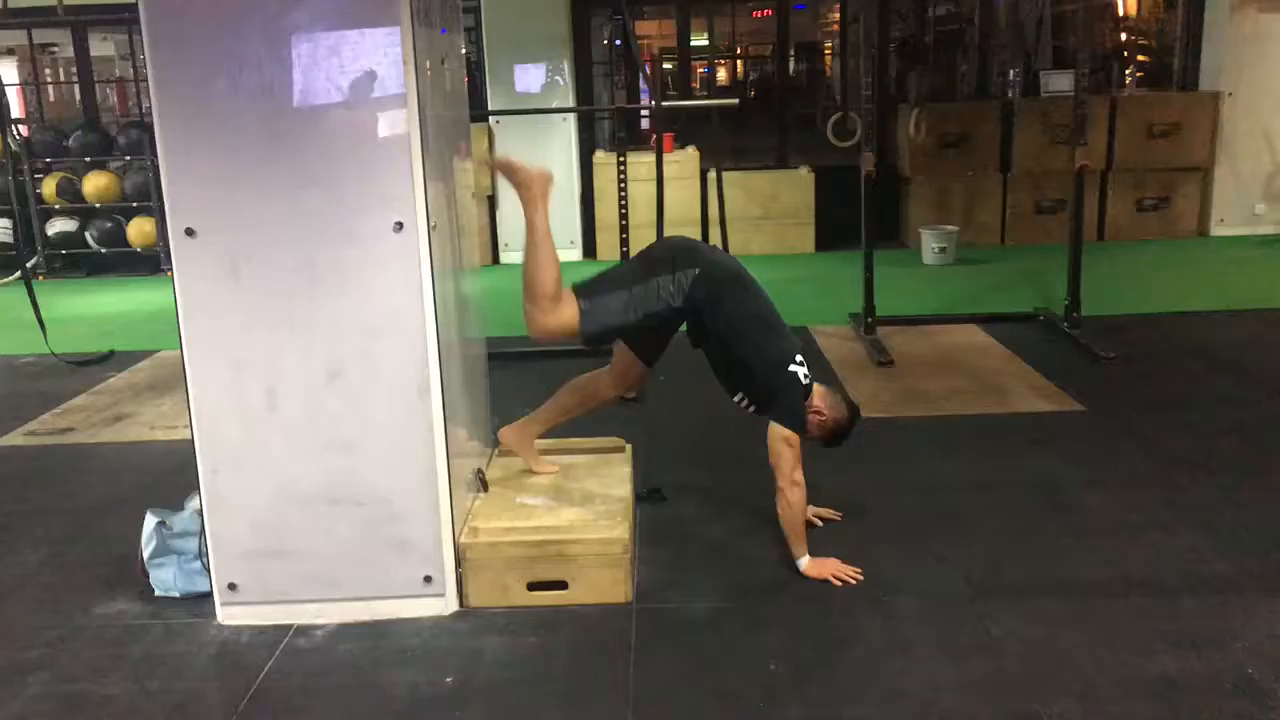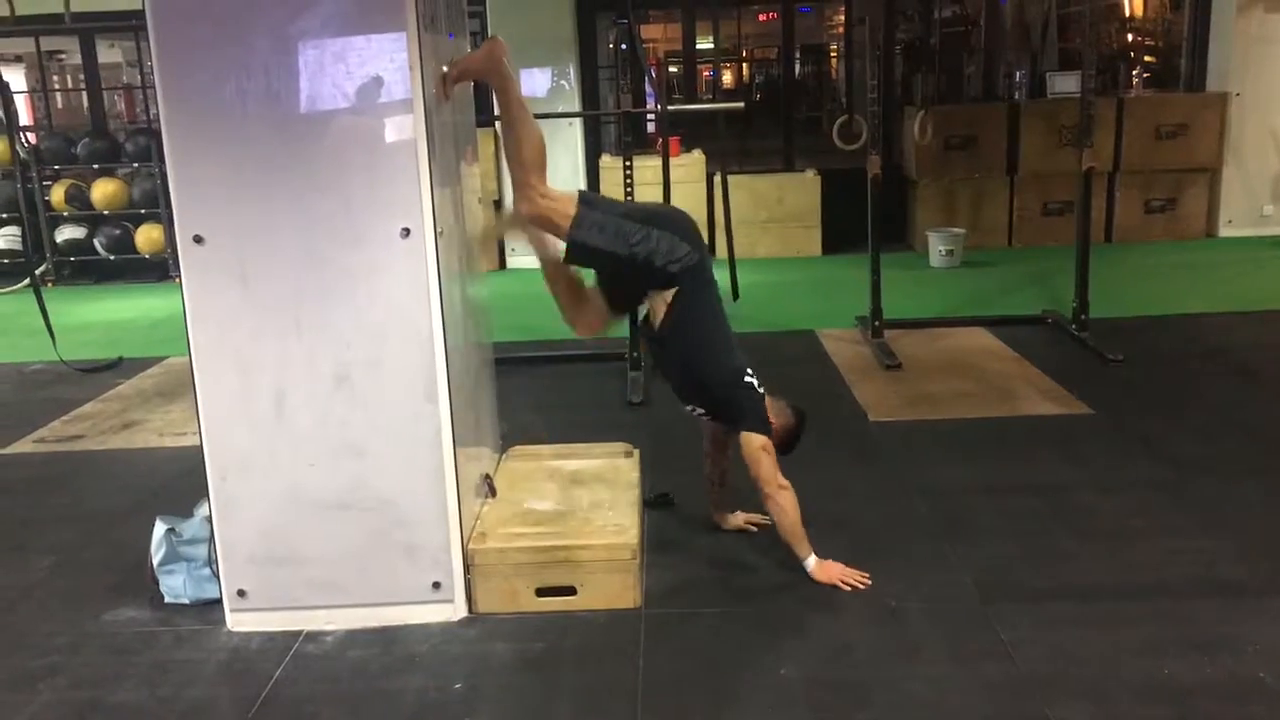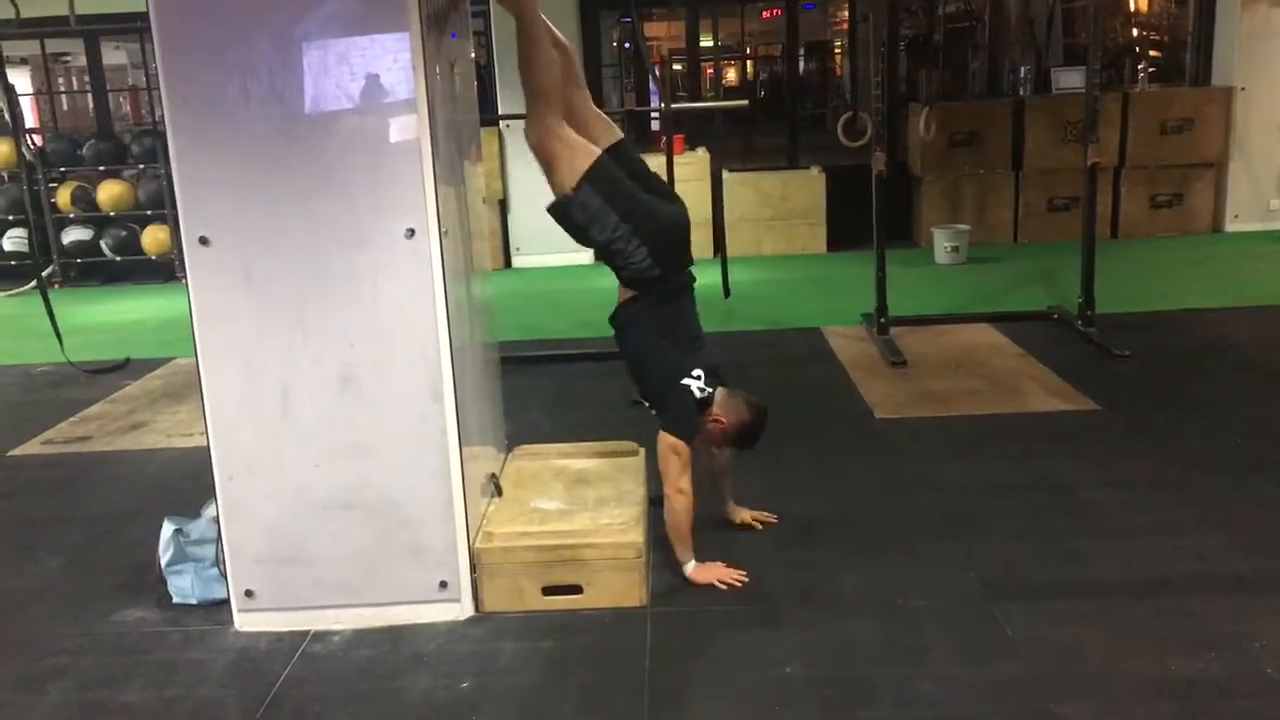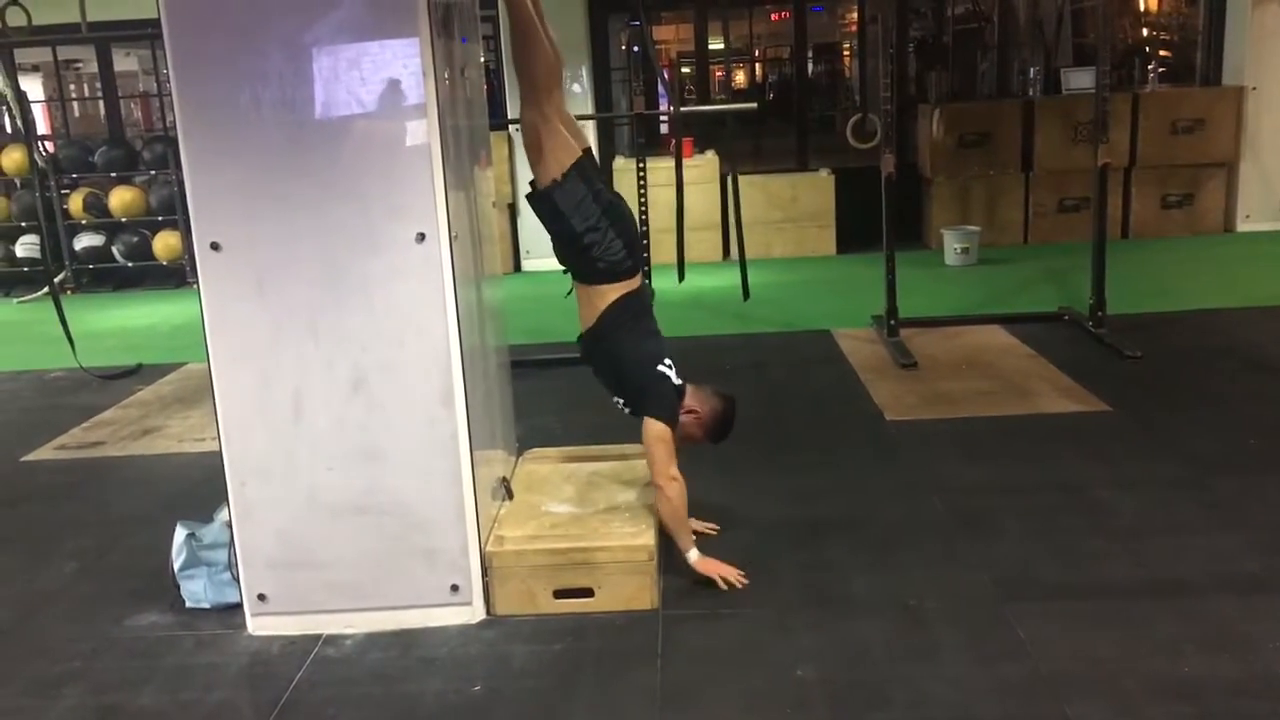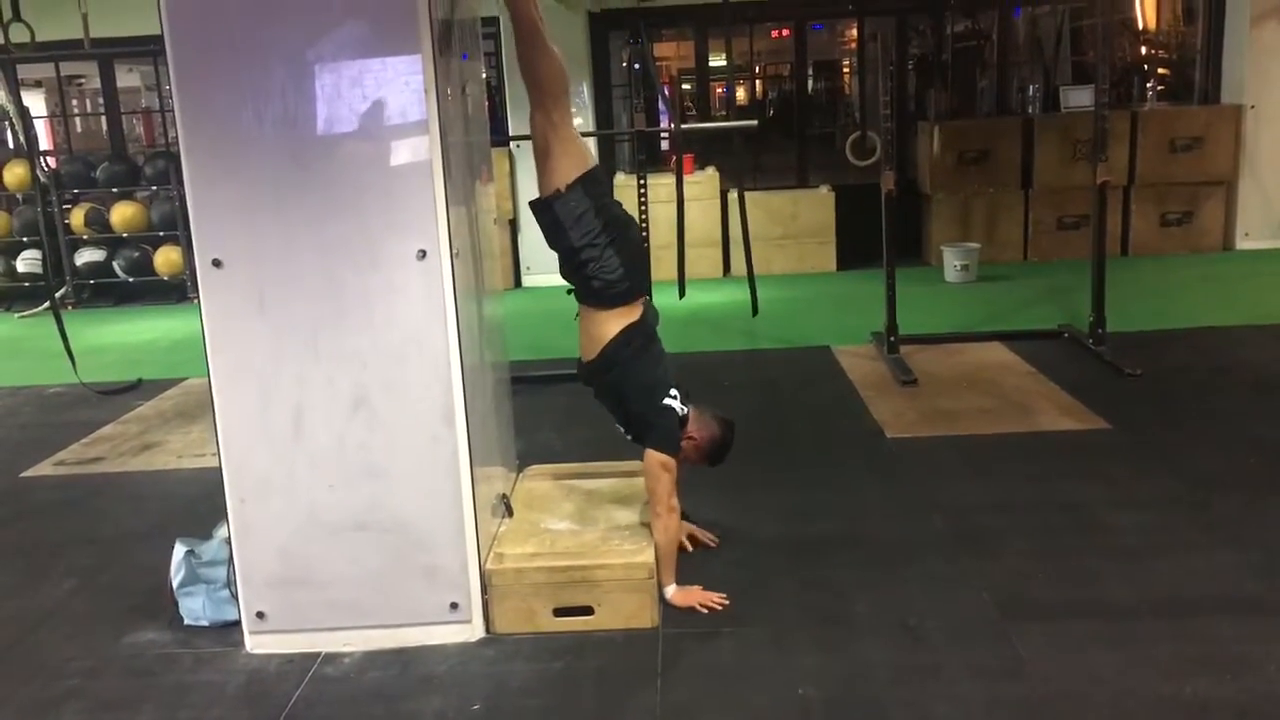
dt=0.7s
person 1, frame 1
left shoulder: (792, 381)
right shoulder: (789, 394)
right elbow: (790, 483)
left wrist: (797, 506)
right wrist: (805, 559)
left hip: (689, 268)
right hip: (686, 278)
left knee: (622, 376)
right knee: (546, 320)
left ankle: (523, 433)
right ankle: (535, 194)
person 1, frame 2
left shoulder: (730, 397)
right shoulder: (744, 402)
left elbow: (714, 450)
right elbow: (775, 487)
left wrist: (721, 512)
right wrist: (812, 562)
left hip: (666, 259)
right hip: (669, 257)
left knee: (590, 320)
right knee: (535, 201)
left ankle: (534, 235)
right ankle: (498, 70)
person 1, frame 3
left shoulder: (707, 387)
right shoulder: (686, 398)
left elbow: (716, 445)
right elbow: (677, 490)
left wrist: (732, 505)
right wrist: (691, 566)
left hip: (660, 228)
right hip: (650, 248)
left knee: (573, 102)
right knee: (549, 128)
person 1, frame 4
left shoulder: (660, 383)
right shoulder: (660, 389)
left elbow: (664, 476)
right elbow: (667, 478)
left wrist: (678, 519)
right wrist: (692, 555)
left hip: (606, 247)
right hip: (603, 252)
left knee: (549, 109)
right knee: (543, 111)
person 1, frame 5
left shoulder: (667, 413)
right shoulder: (665, 421)
right elbow: (663, 507)
left wrist: (675, 527)
right wrist: (672, 589)
left hip: (613, 265)
right hip: (608, 270)
left knee: (555, 120)
right knee: (551, 120)
